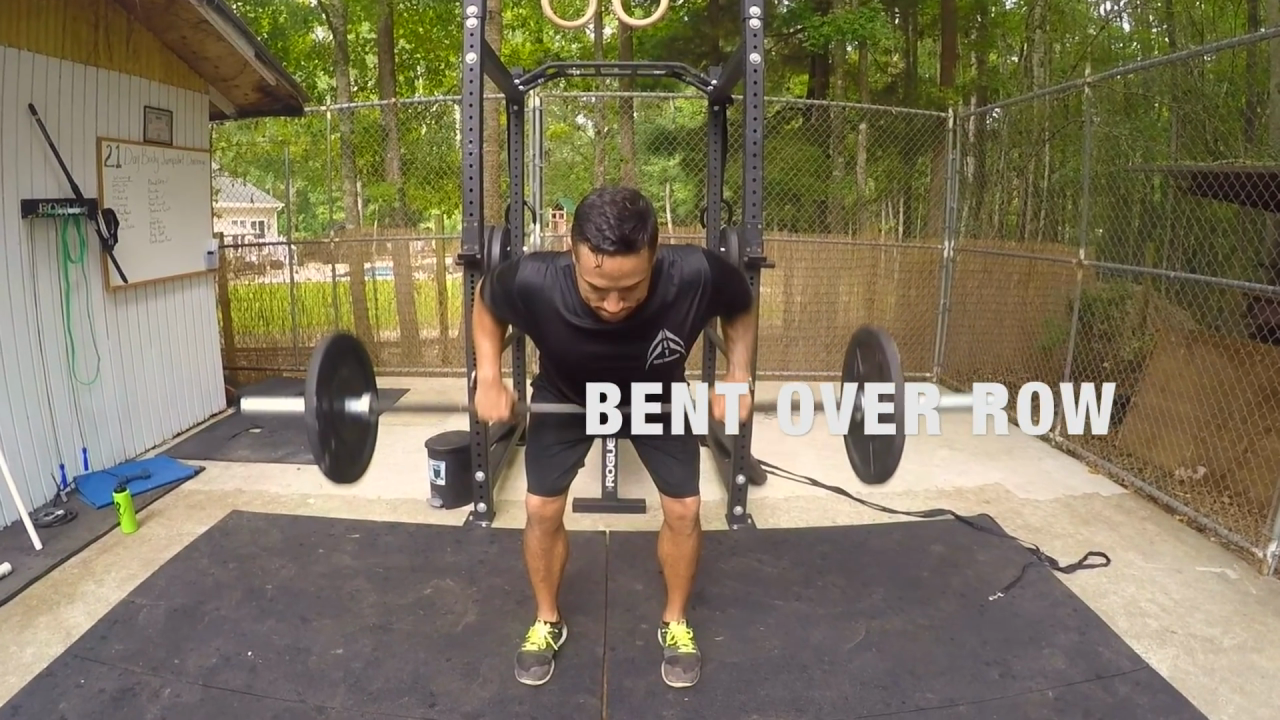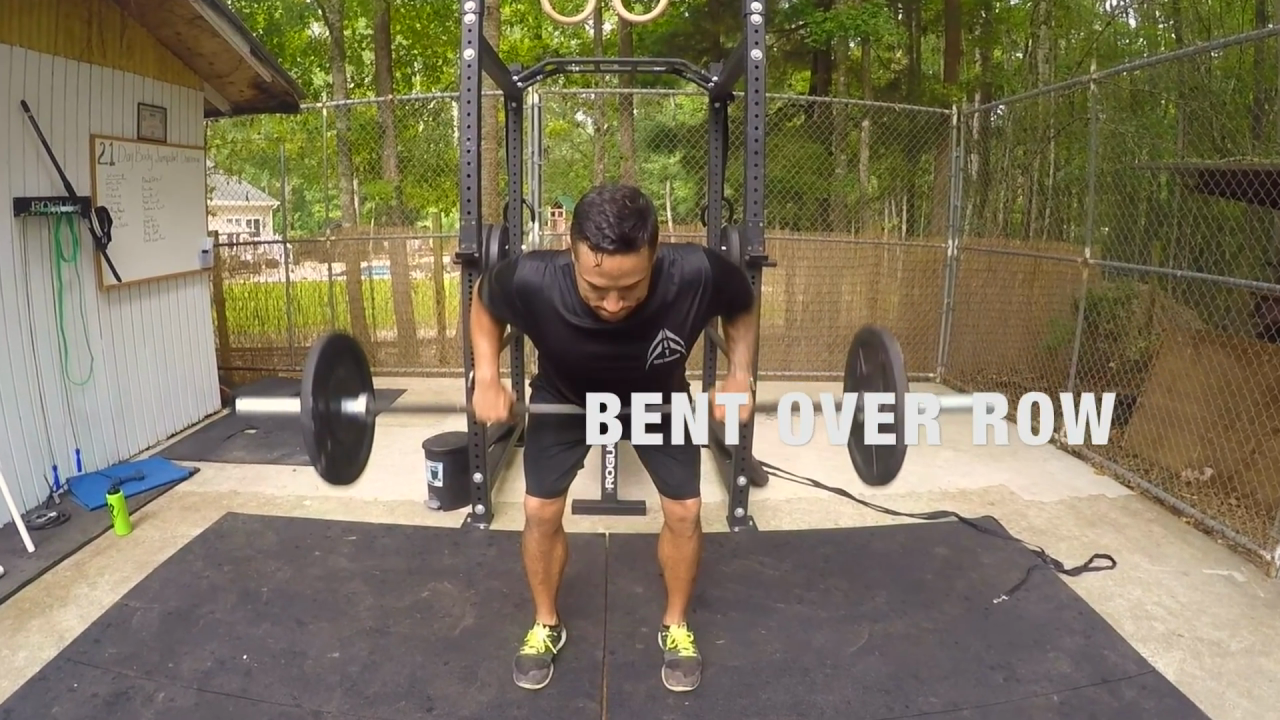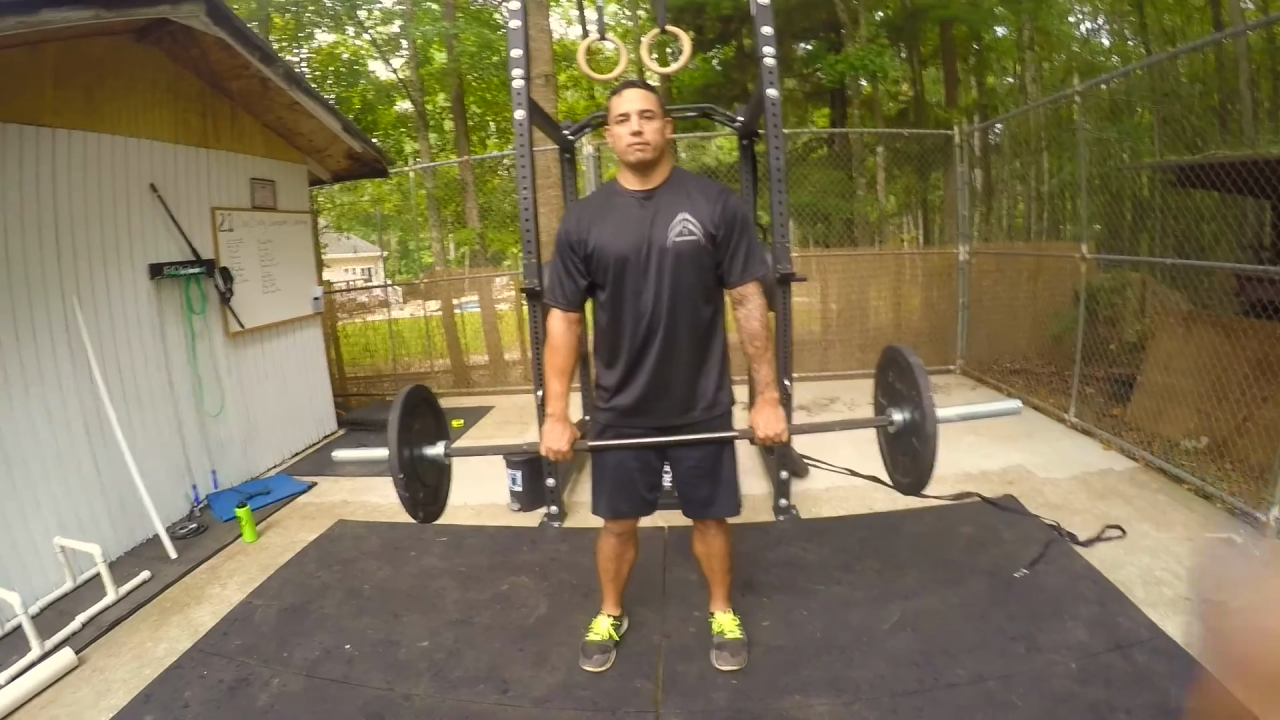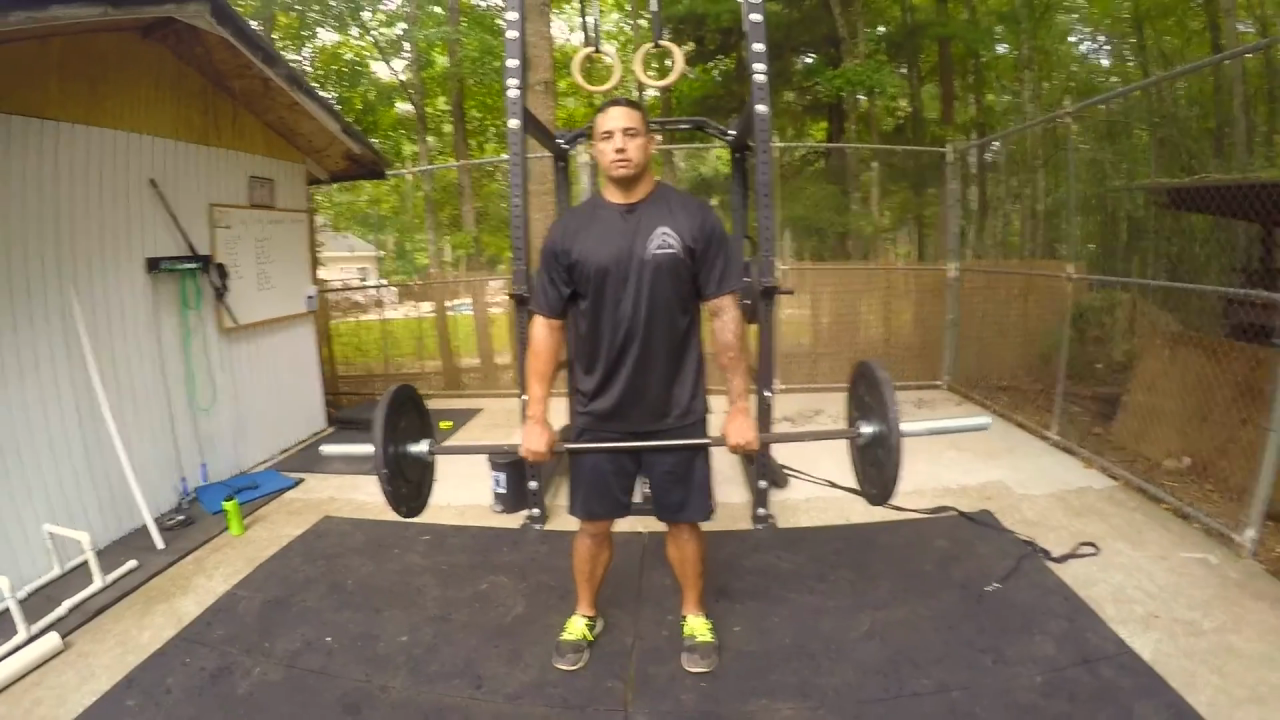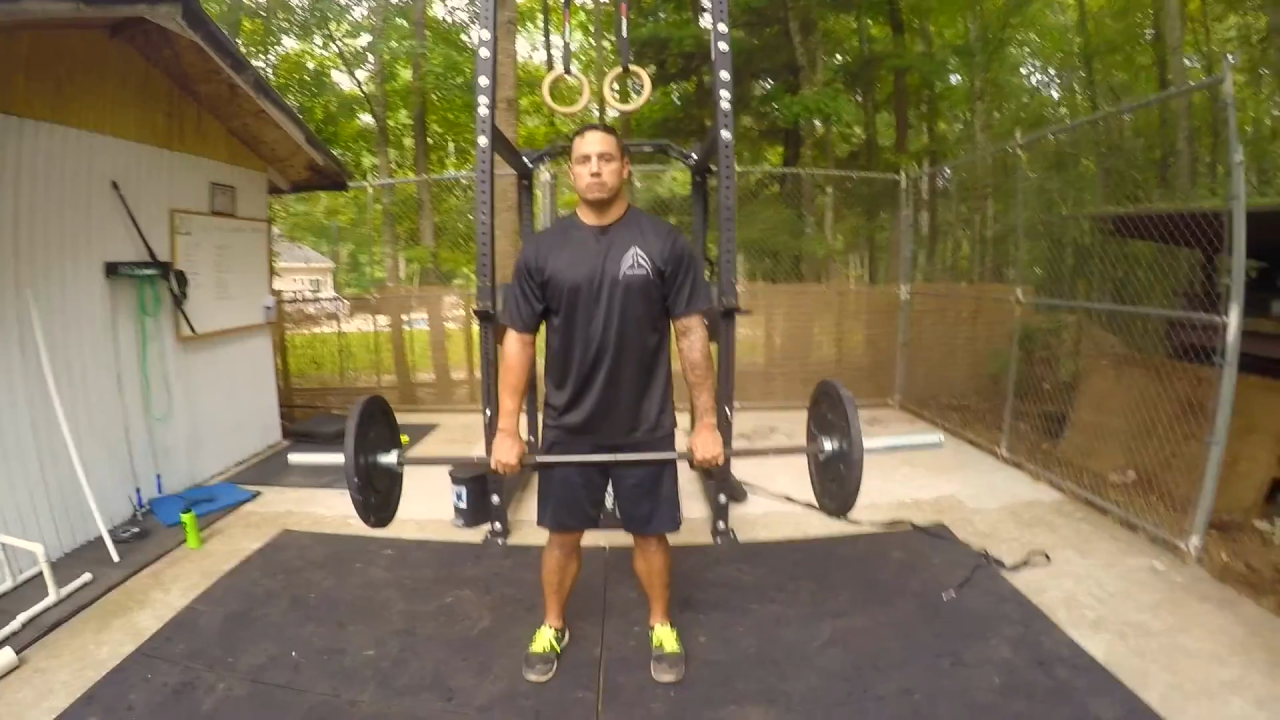
dt=0.4s
person 1, frame 1
left shoulder: (696, 274)
right shoulder: (532, 280)
left elbow: (741, 307)
right elbow: (485, 302)
left wrist: (738, 378)
right wrist: (488, 378)
left hip: (659, 397)
right hip: (564, 397)
left knee: (683, 508)
right knee: (541, 507)
left ankle: (675, 623)
right ankle: (546, 622)
person 1, frame 2
left shoulder: (698, 273)
right shoulder: (530, 279)
left elbow: (743, 307)
right elbow: (483, 301)
left wrist: (739, 378)
right wrist: (487, 379)
left hip: (659, 399)
right hip: (563, 398)
left knee: (684, 510)
right knee: (540, 509)
left ankle: (675, 626)
right ankle: (546, 625)
person 1, frame 3
left shoulder: (718, 204)
right shoulder: (583, 220)
left elbow: (749, 300)
right elbow: (563, 318)
left wrist: (768, 397)
right wrist: (555, 414)
left hip: (703, 408)
right hip: (620, 410)
left knee: (711, 518)
right knee: (617, 522)
left ankle: (722, 611)
right ankle: (610, 614)
person 1, frame 4
left shoulder: (694, 218)
right shoulder: (569, 230)
left elbow: (724, 313)
right elbow: (547, 325)
left wrist: (740, 406)
right wrist: (535, 416)
left hip: (677, 414)
right hip: (598, 415)
left knee: (683, 520)
right knee: (593, 523)
left ankle: (693, 616)
right ankle: (585, 615)
person 1, frame 5
left shoulder: (665, 242)
right shoulder: (542, 249)
left elbow: (691, 332)
right elbow: (518, 339)
left wrist: (706, 421)
right wrist: (507, 428)
left hip: (645, 428)
right hip: (569, 429)
left knee: (651, 532)
right knee: (563, 533)
left ankle: (660, 626)
right ankle: (553, 626)
